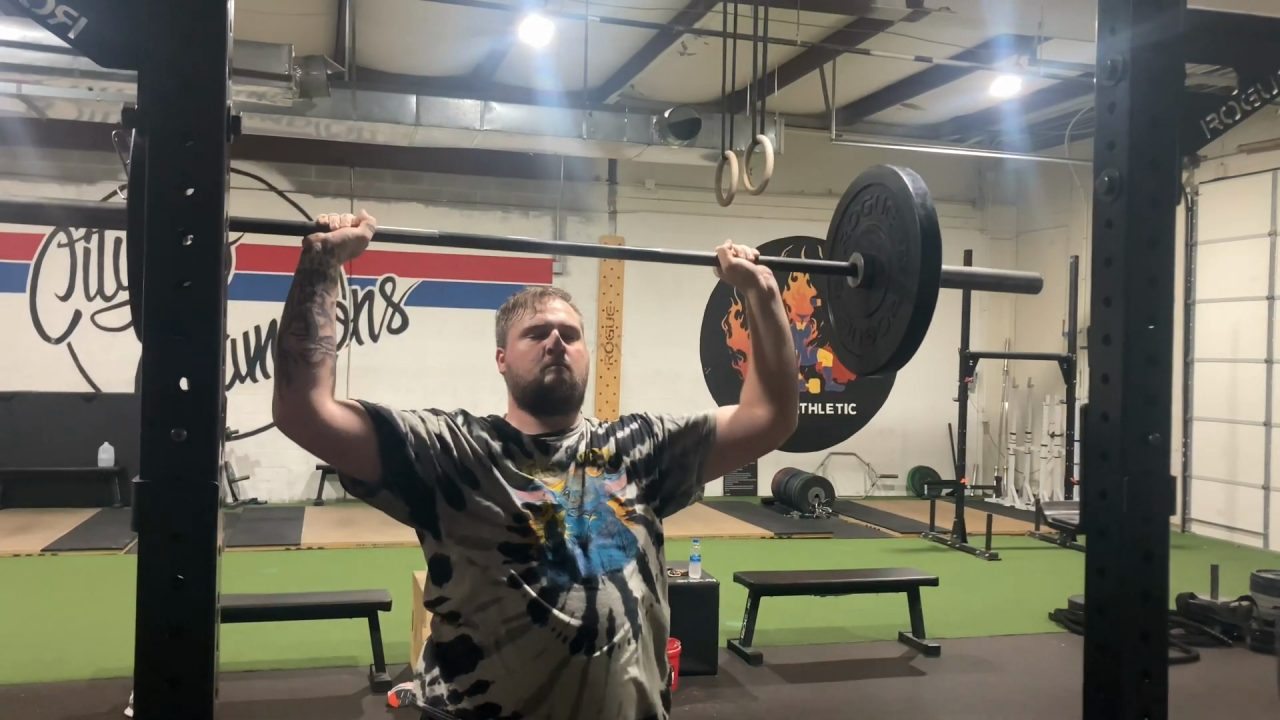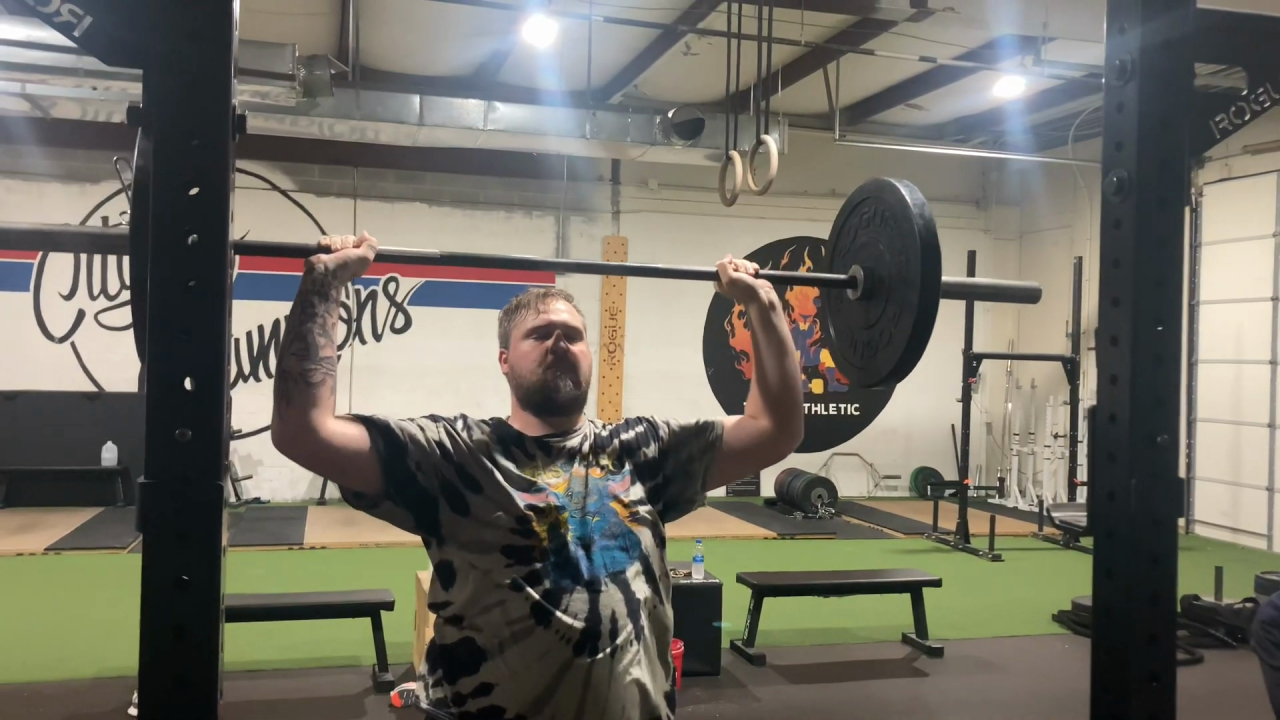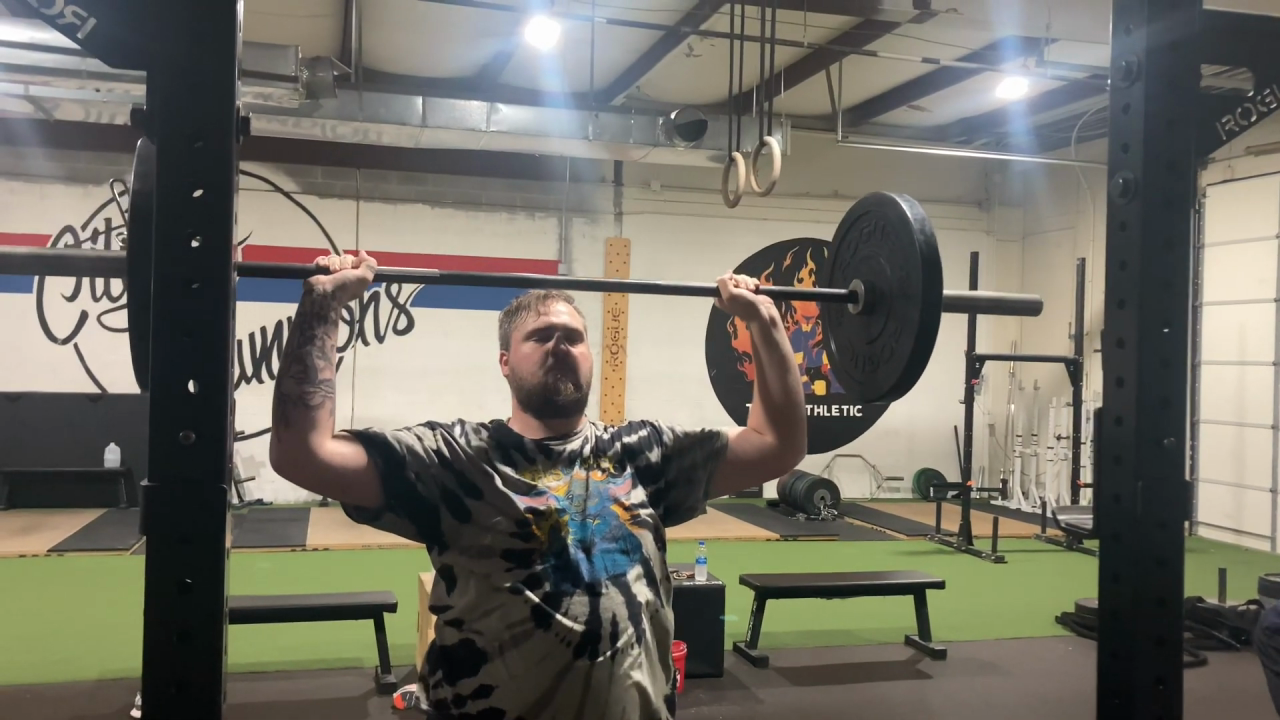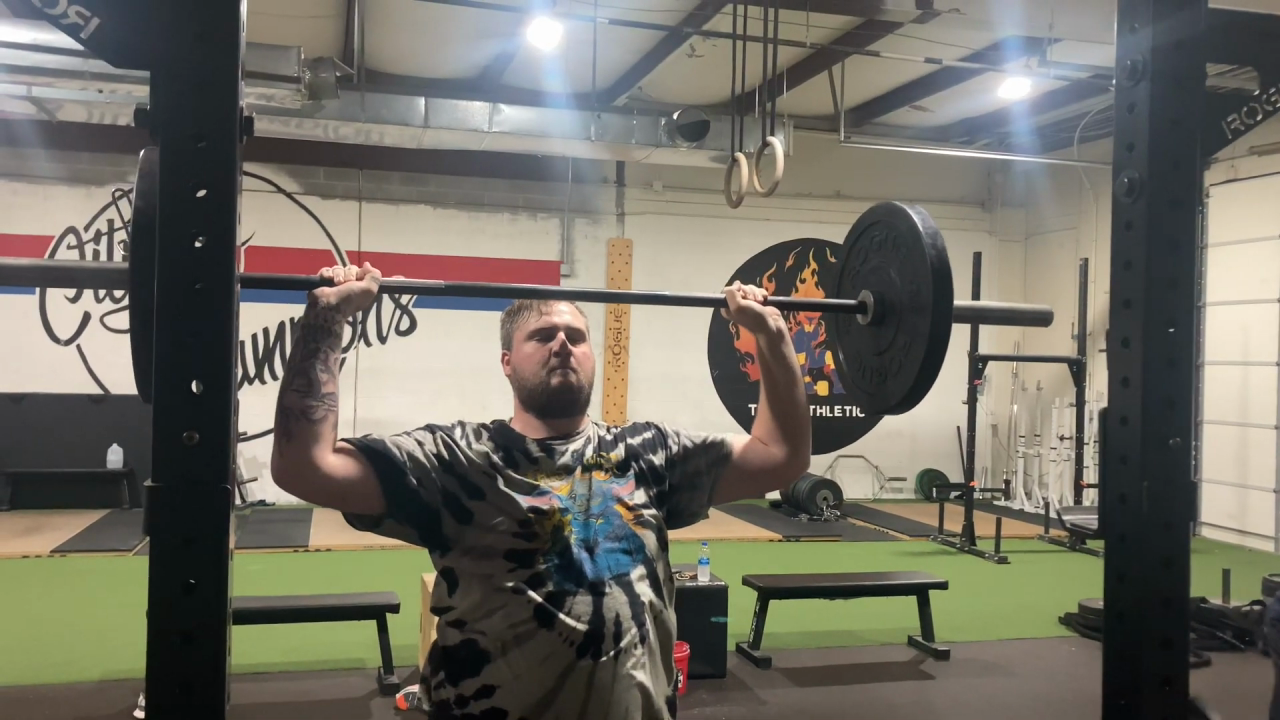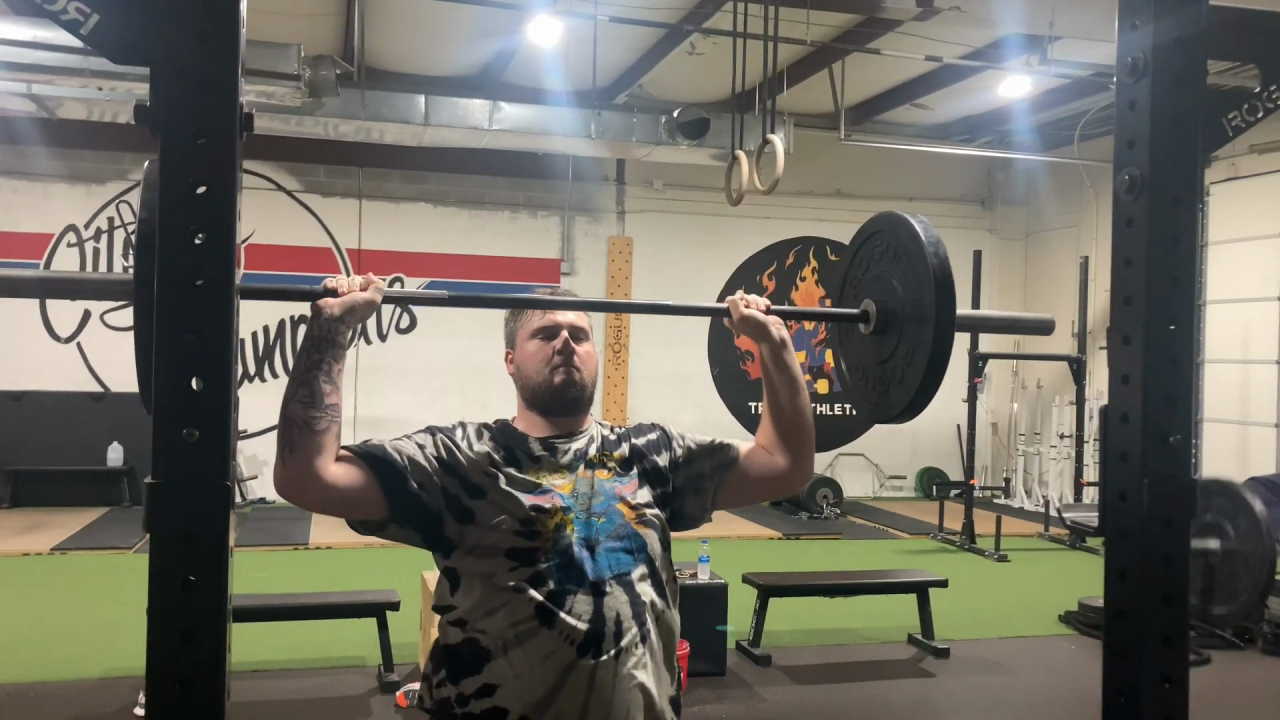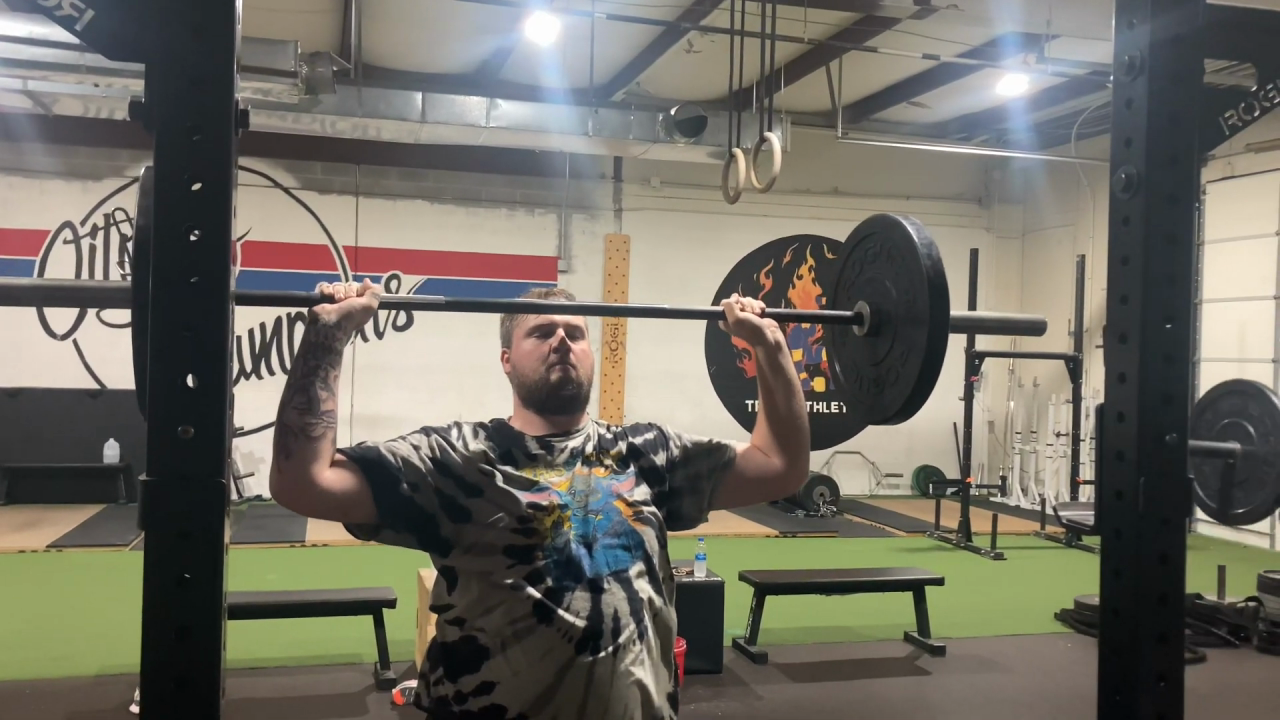
dt=0.4s
person 1, frame 1
left shoulder: (638, 448)
right shoulder: (450, 451)
left elbow: (770, 417)
right elbow: (303, 411)
left wrist: (761, 291)
right wrist: (321, 262)
person 1, frame 2
left shoulder: (642, 450)
right shoulder: (454, 454)
left elbow: (776, 430)
right elbow: (303, 432)
left wrist: (761, 303)
right wrist: (323, 284)
person 1, frame 3
left shoulder: (644, 451)
right shoulder: (454, 458)
left elbow: (779, 445)
right elbow: (302, 453)
left wrist: (763, 321)
right wrist: (321, 306)
person 1, frame 4
left shoulder: (647, 453)
right shoulder: (457, 458)
left elbow: (782, 456)
right elbow: (303, 466)
left wrist: (771, 333)
right wrist: (326, 318)
person 1, frame 5
left shoulder: (650, 454)
right shoulder: (459, 459)
left elbow: (786, 465)
right elbow: (306, 477)
left wrist: (773, 342)
right wrist: (330, 328)
person 1, frame 6
left shoulder: (645, 453)
right shoulder: (456, 458)
left elbow: (781, 467)
right elbow: (301, 483)
left wrist: (768, 345)
right wrist: (327, 334)
